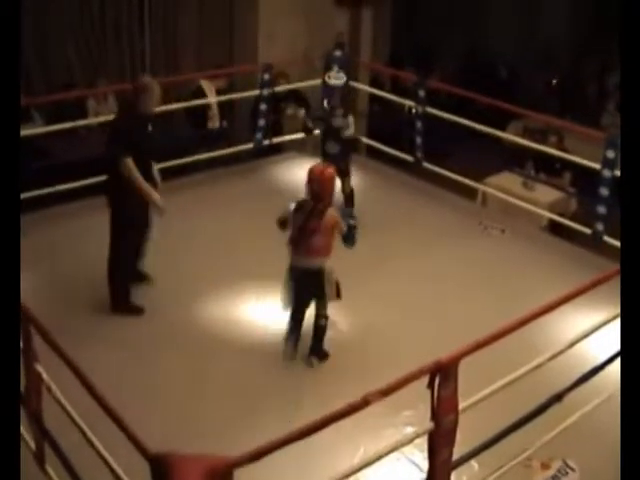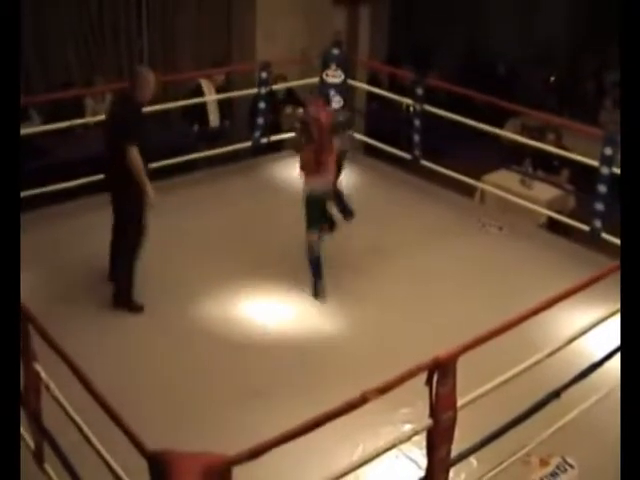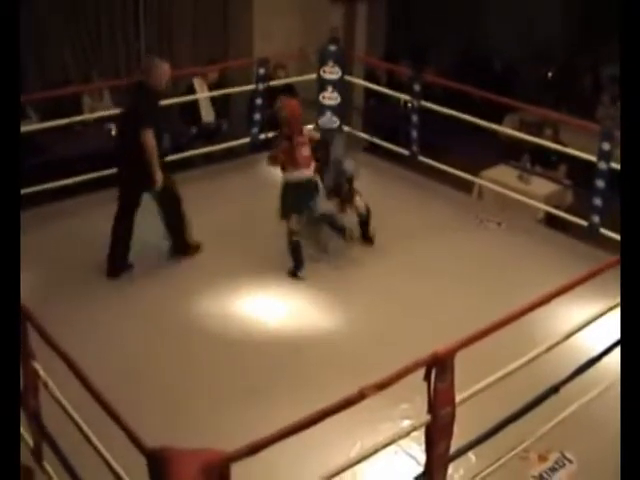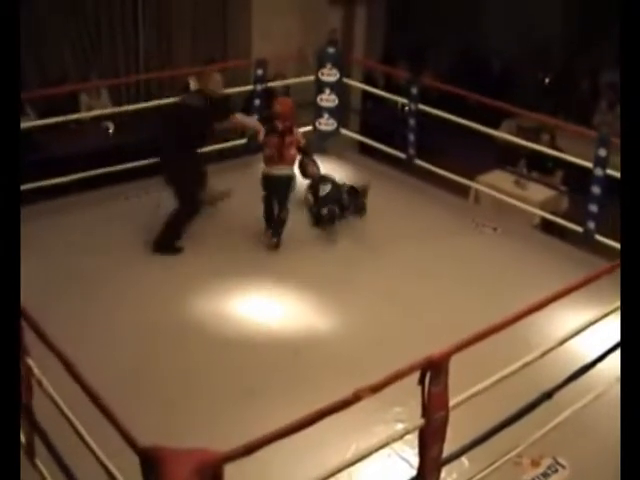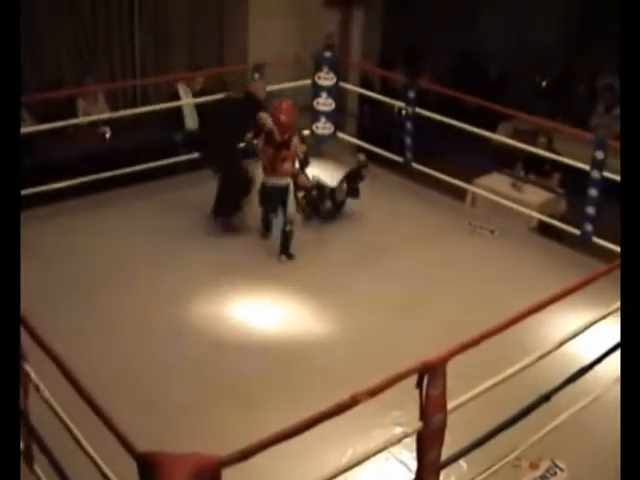
dt=0.4s
person 1, frame 1
left shoulder: (142, 116)
right shoulder: (125, 124)
right elbow: (126, 164)
left wrist: (154, 172)
right wrist: (150, 193)
left hip: (137, 187)
right hip: (124, 190)
left knee: (140, 230)
right knee: (123, 241)
left ankle: (131, 271)
right ankle: (120, 299)
person 1, frame 2
left shoulder: (122, 104)
right shoulder: (131, 113)
right elbow: (132, 153)
right wrist: (146, 185)
left hip: (115, 176)
right hip: (127, 180)
left knee: (122, 223)
right knee: (135, 232)
left ankle: (117, 270)
right ankle: (122, 294)
person 1, frame 3
left shoulder: (138, 94)
right shoulder: (147, 100)
right elbow: (147, 136)
right wrist: (156, 169)
left hip: (127, 163)
right hip: (143, 166)
left knee: (125, 212)
right knee: (171, 202)
left ankle: (116, 264)
right ankle: (181, 245)
person 1, frame 4
left shoulder: (188, 98)
right shoulder: (211, 103)
right elbow: (236, 119)
right wrist: (258, 128)
left hip: (169, 151)
right hip: (179, 158)
left knee: (197, 174)
right knee: (190, 204)
left ankle: (199, 199)
right ankle: (164, 242)
person 1, frame 5
left shoulder: (231, 99)
right shoulder: (252, 102)
right elbow: (264, 118)
right wrist: (275, 133)
left hip: (208, 144)
right hip: (221, 148)
left knee: (229, 174)
right knee: (243, 182)
left ankle: (221, 209)
right ankle: (225, 214)
person 2, frame 1
left shoulder: (300, 205)
right shoulder: (330, 214)
left elbow: (282, 223)
right elbow: (349, 240)
right wrist: (352, 226)
left hip: (296, 266)
right hip: (317, 268)
left knee: (299, 304)
right knee: (321, 306)
left ankle: (292, 340)
right ankle: (315, 352)
person 2, frame 2
left shoulder: (306, 141)
right shoulder: (329, 142)
left hip: (313, 191)
right hip: (326, 189)
left knee: (312, 236)
left ankle: (318, 281)
person 2, frame 3
left shoulder: (281, 138)
right shoulder: (303, 133)
left elbow: (273, 160)
left hip: (292, 184)
right hip: (309, 181)
left knee: (292, 224)
right knee: (310, 212)
left ankle: (298, 266)
person 2, frame 4
left shoulder: (267, 129)
right shoulder: (294, 132)
right elbow: (305, 151)
left hip: (269, 175)
right hip: (286, 176)
left knee: (269, 201)
right knee: (282, 209)
left ankle: (269, 228)
right ankle: (274, 237)
person 2, frame 5
left shoulder: (266, 137)
right shoulder: (294, 140)
left elbow: (258, 151)
left hip: (268, 184)
right hip: (284, 186)
left knee: (267, 211)
right knee: (287, 218)
left ankle: (266, 230)
right ankle: (284, 251)
